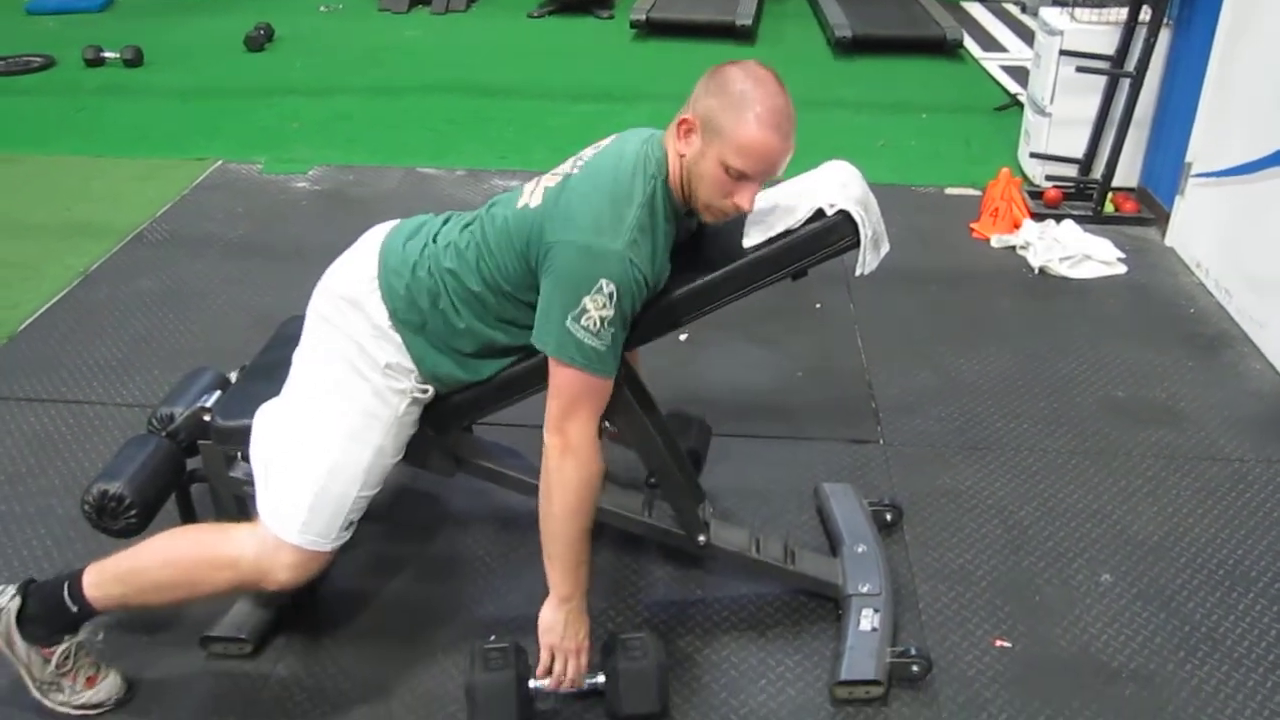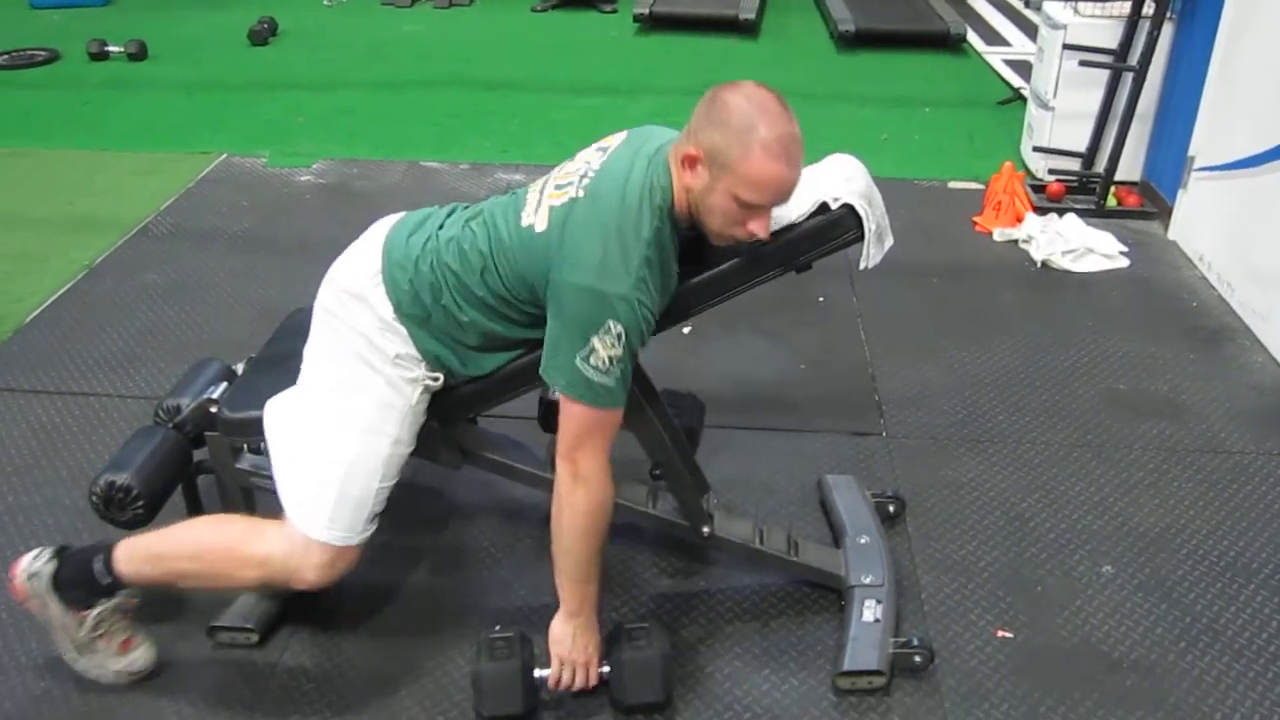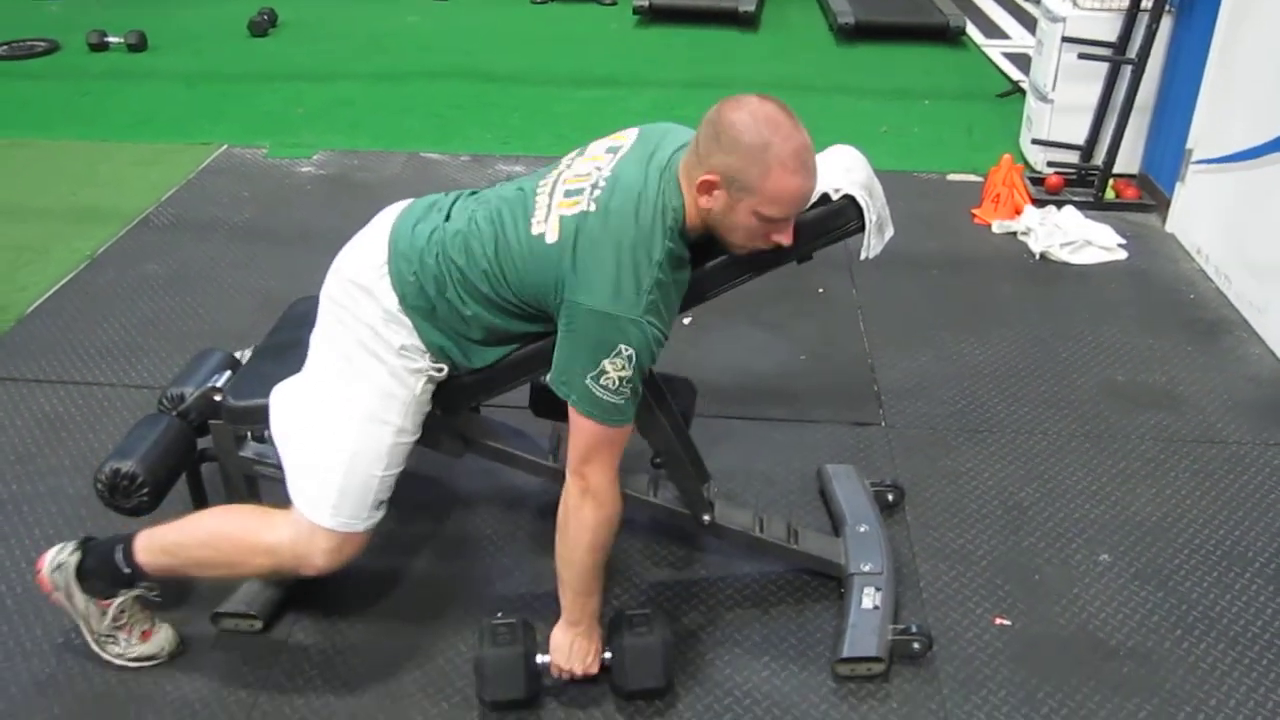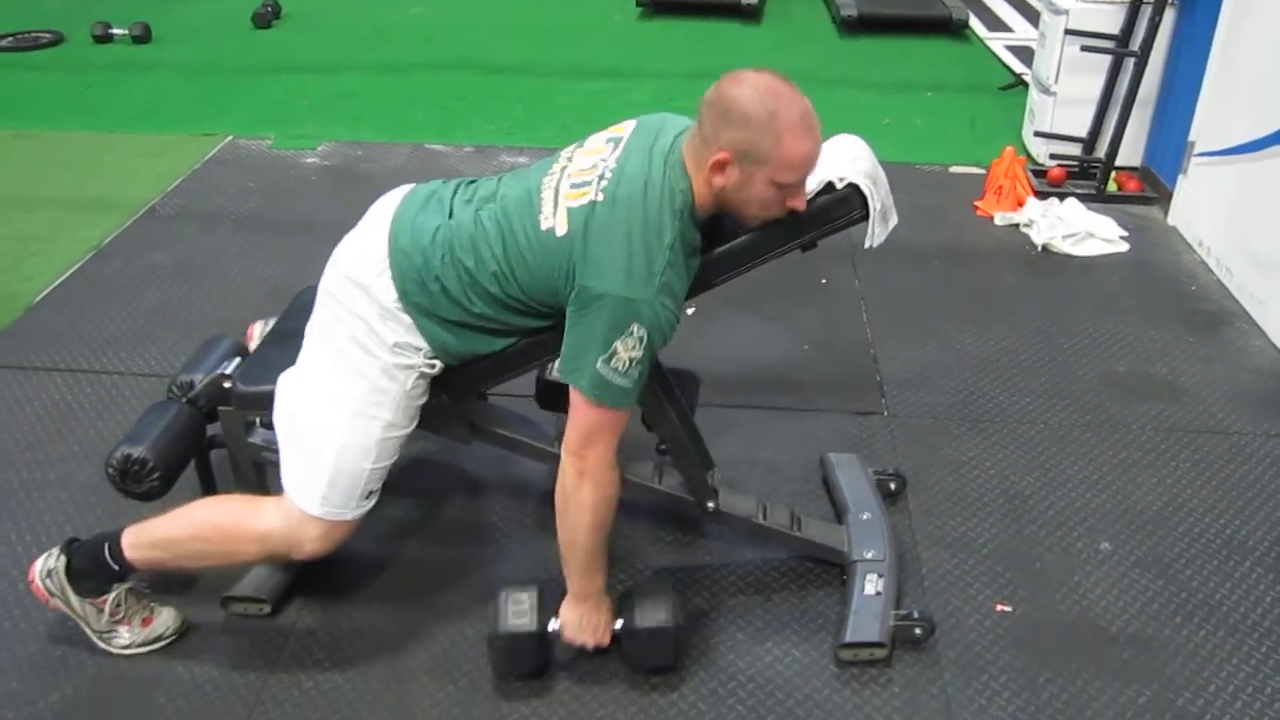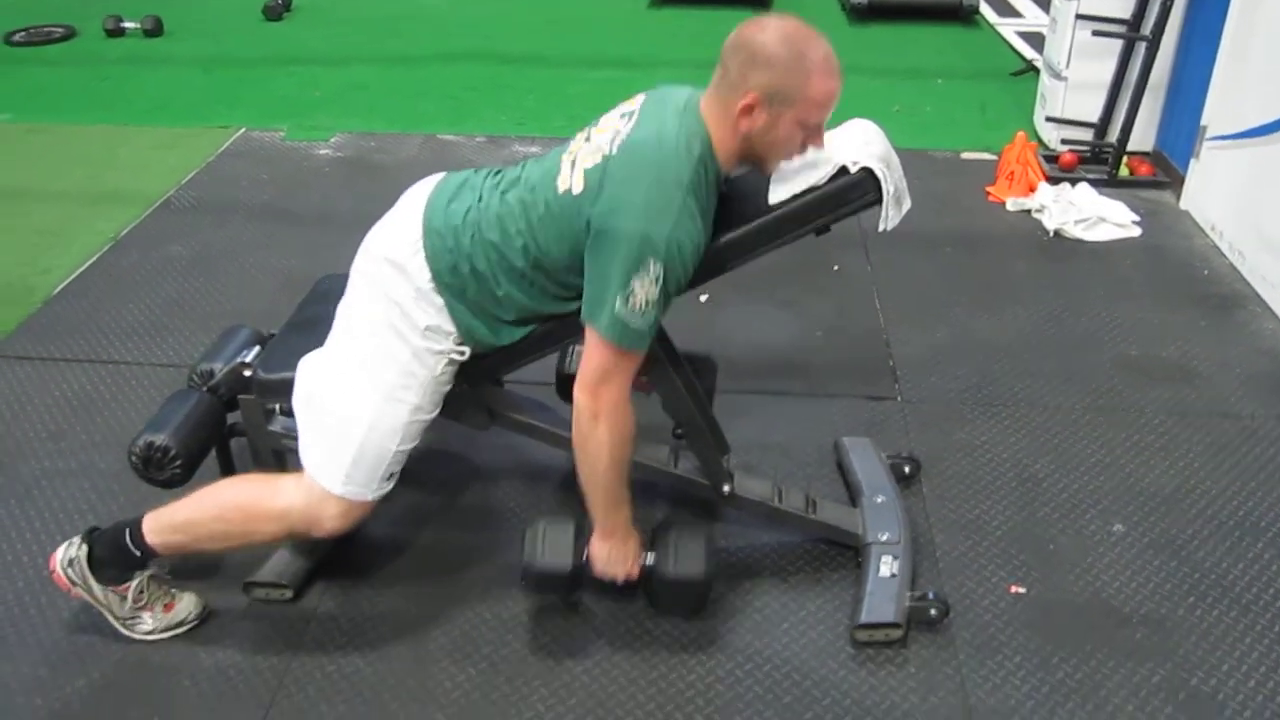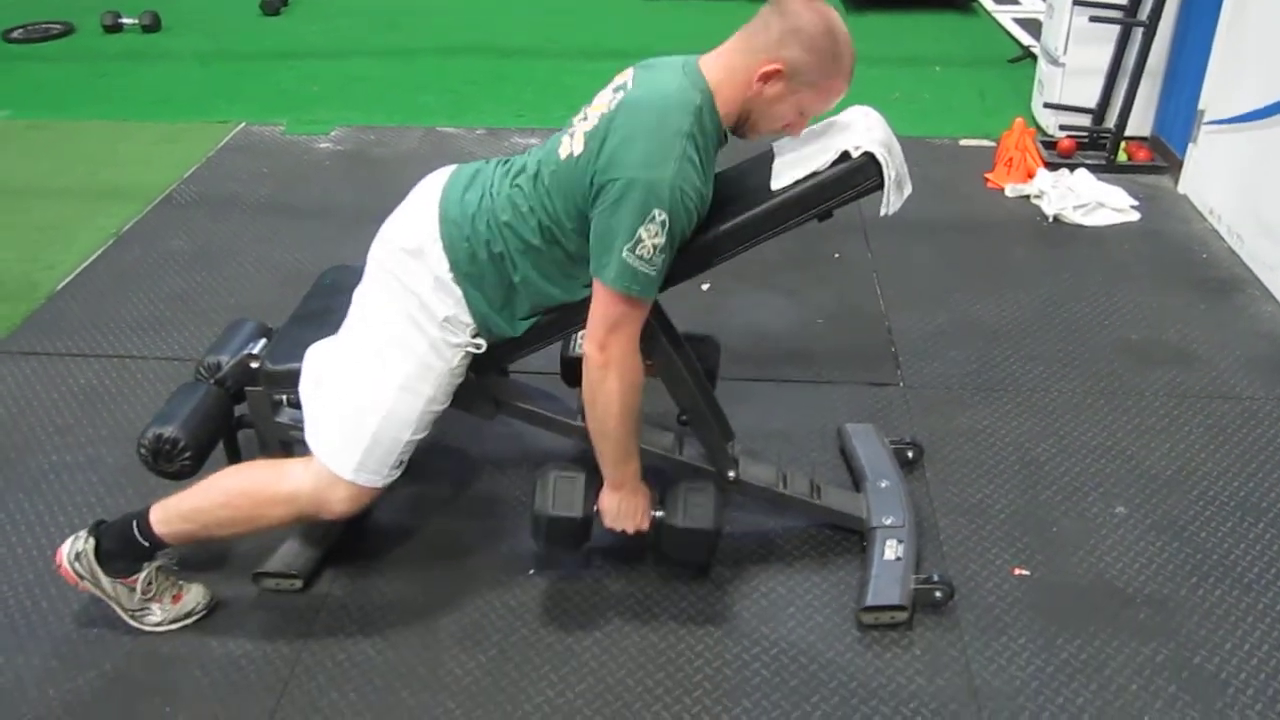
dt=0.2s
person 1, frame 1
left shoulder: (651, 158)
right shoulder: (607, 242)
left elbow: (628, 306)
right elbow: (568, 437)
right wrist: (566, 602)
left hip: (409, 261)
right hip: (385, 327)
right knee: (285, 557)
person 1, frame 2
left shoulder: (661, 147)
right shoulder: (610, 276)
right elbow: (582, 467)
left wrist: (618, 385)
right wrist: (577, 617)
left hip: (413, 251)
right hip: (390, 319)
right knee: (315, 555)
right ankle: (80, 577)
person 1, frame 3
left shoulder: (678, 144)
right shoulder: (622, 292)
right elbow: (591, 479)
right wrist: (578, 624)
left hip: (418, 236)
right hip: (395, 311)
right knee: (324, 541)
right ankle: (99, 568)
person 1, frame 4
left shoulder: (675, 133)
right shoulder: (638, 277)
right elbow: (587, 460)
right wrist: (585, 599)
left hip: (419, 218)
right hip: (395, 308)
right knee: (314, 527)
right ankle: (88, 567)
person 1, frame 5
left shoulder: (680, 103)
right shoulder: (657, 221)
right elbow: (600, 400)
left wrist: (633, 329)
right wrist: (612, 532)
left hip: (445, 210)
right hip: (424, 294)
right knee: (331, 504)
left ankle: (287, 355)
right ankle: (108, 556)
person 1, frame 6
left shoulder: (676, 74)
right shoulder: (661, 172)
right elbow: (608, 351)
left wrist: (639, 312)
right wrist: (622, 485)
left hip: (460, 204)
right hip: (446, 281)
right knee: (340, 485)
right ankle: (115, 548)
